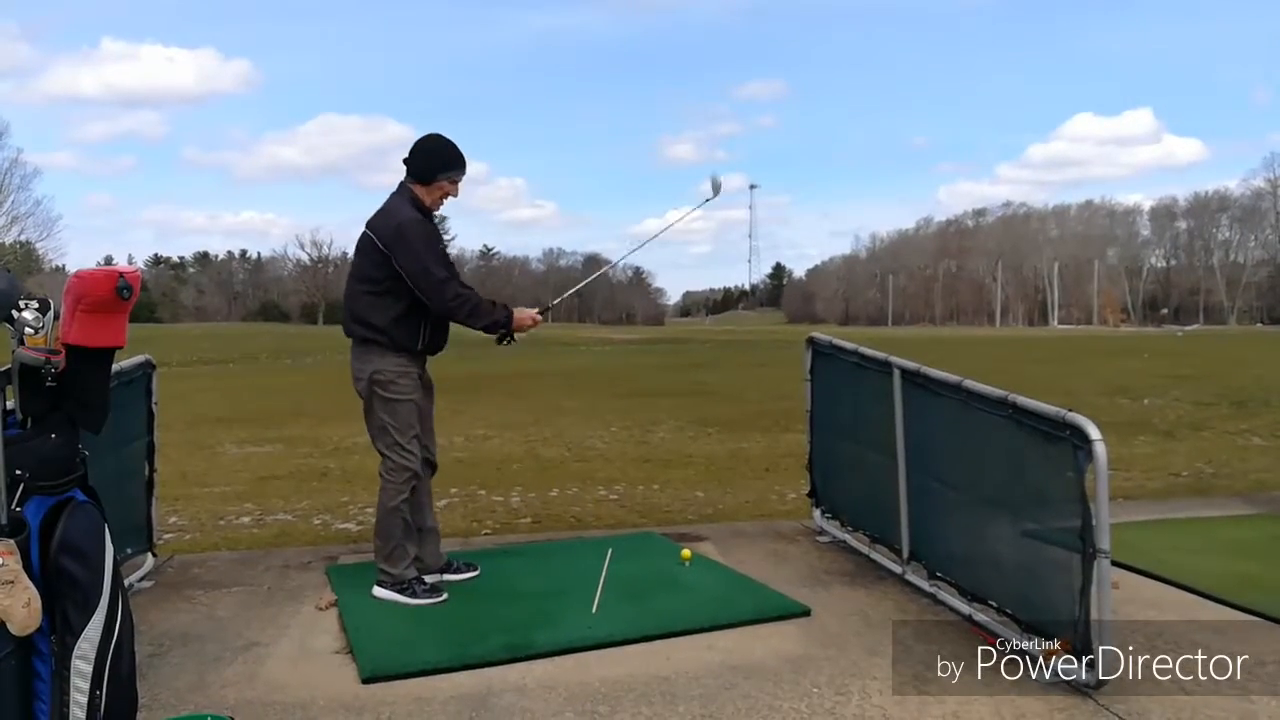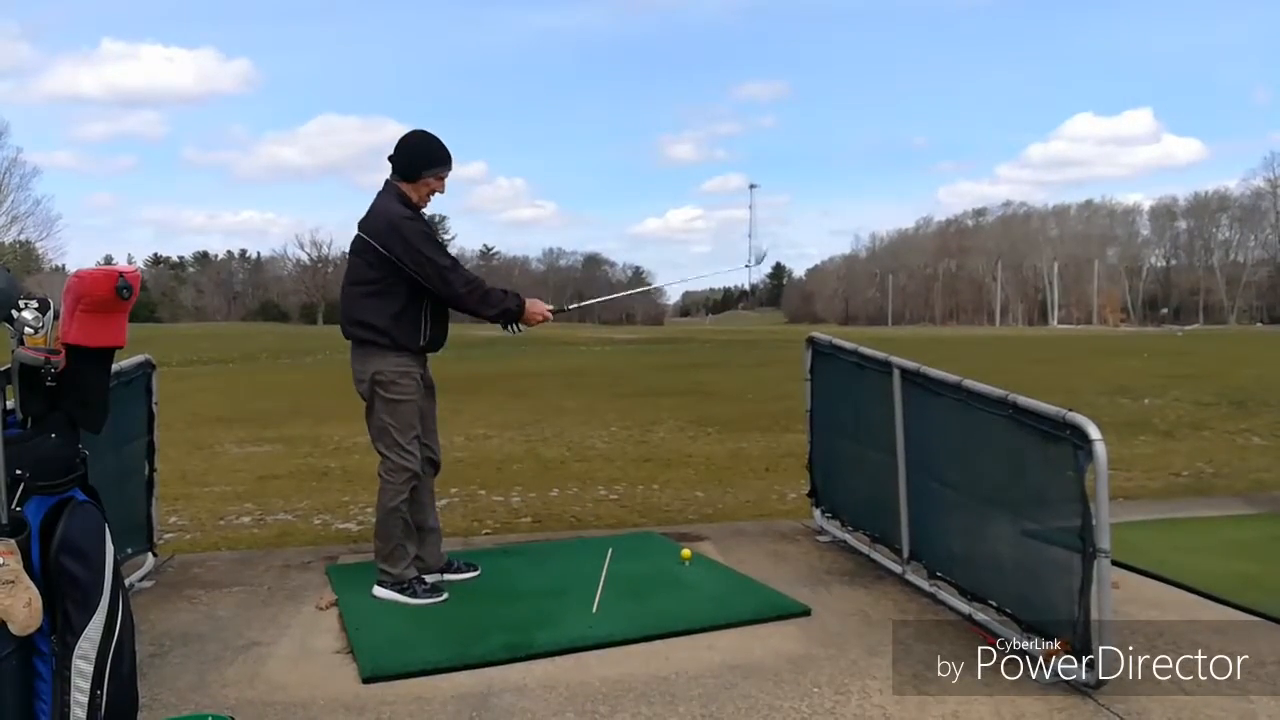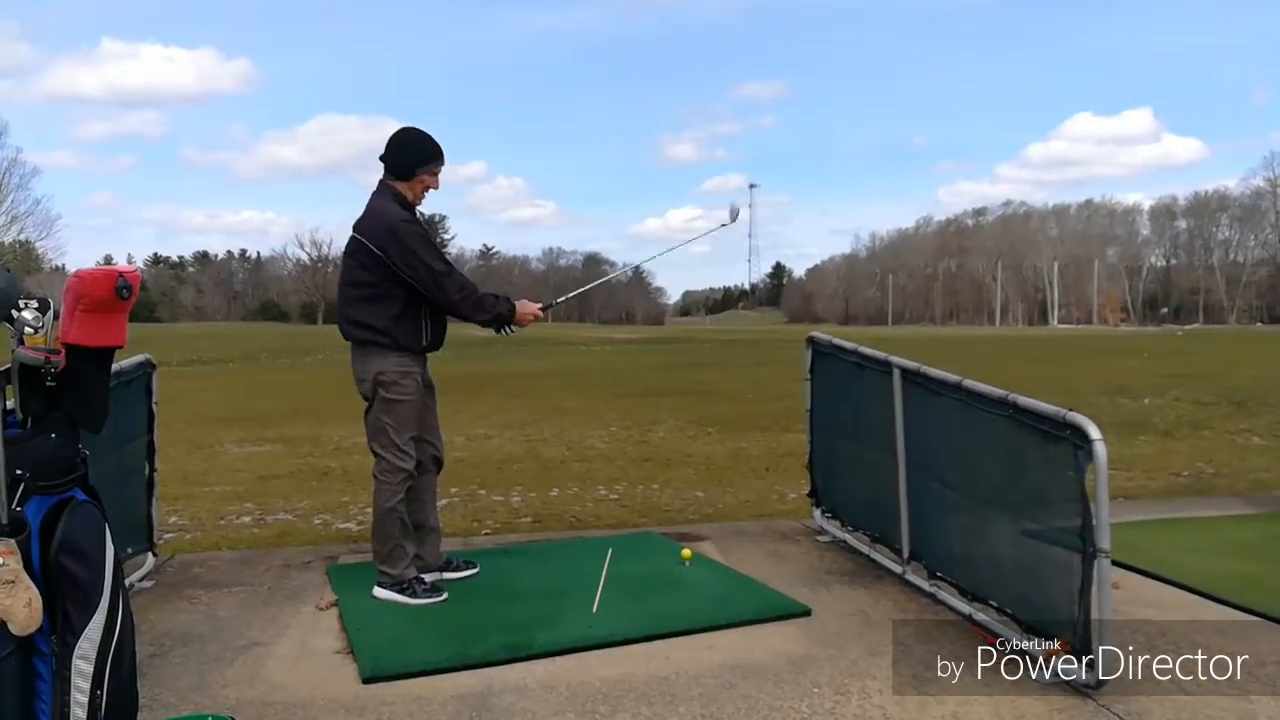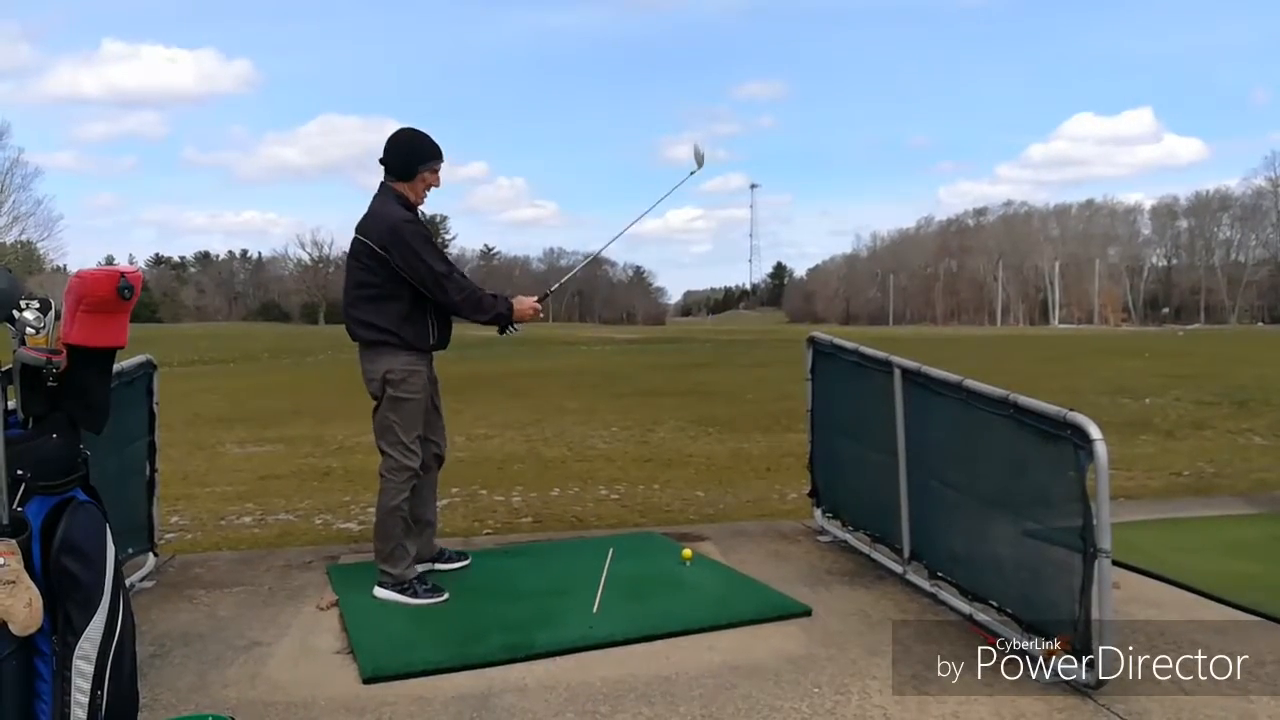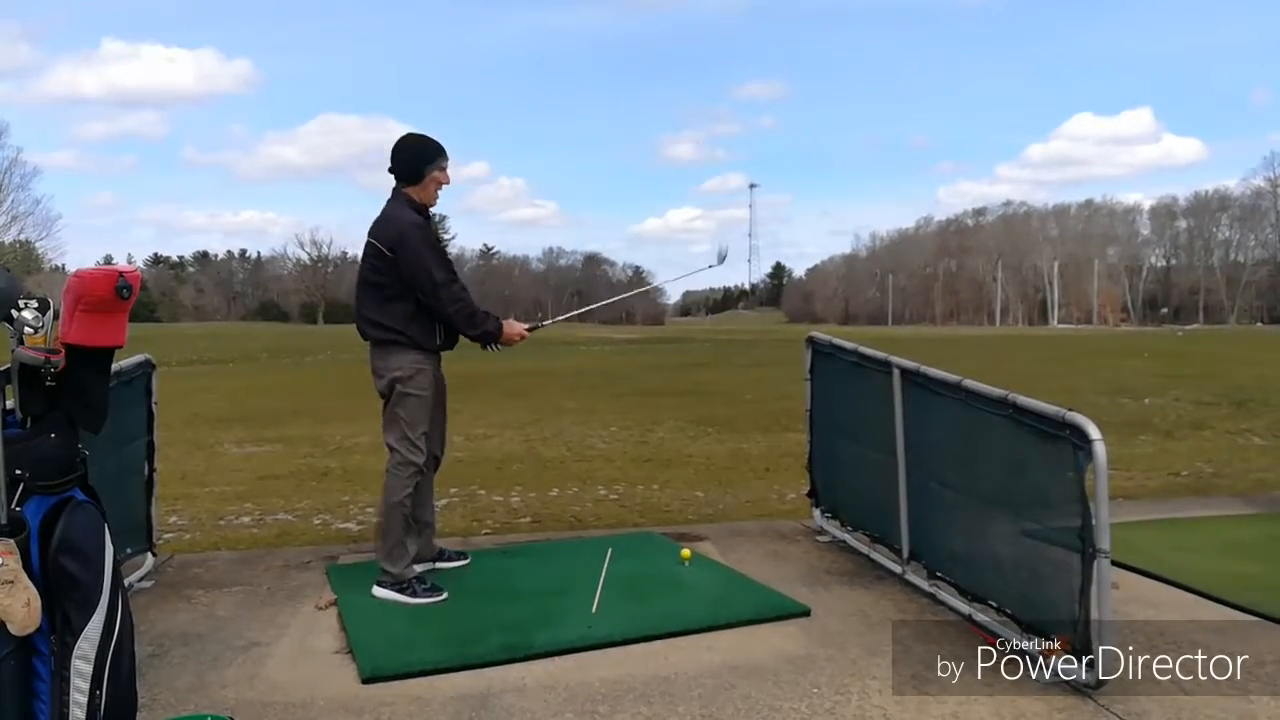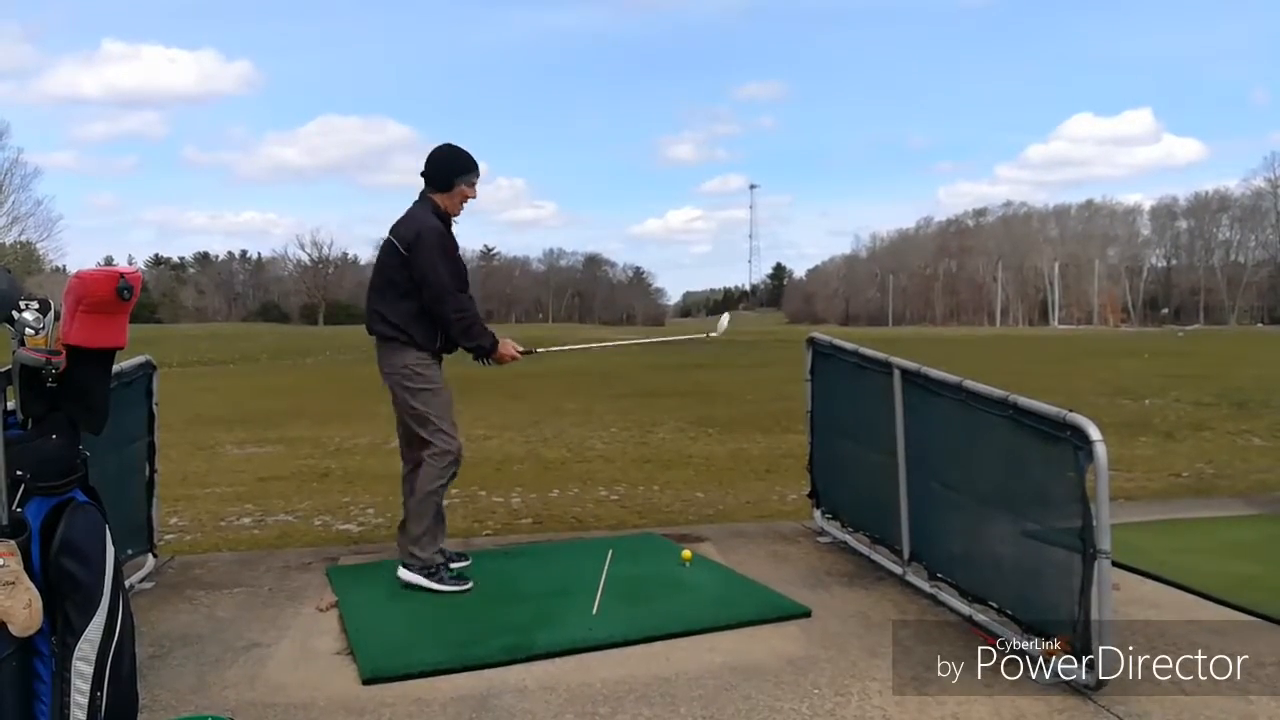
dt=0.3s
person 1, frame 1
left shoulder: (409, 218)
right shoulder: (404, 224)
left elbow: (443, 285)
right elbow: (443, 293)
left wrist: (497, 317)
right wrist: (505, 317)
left hip: (405, 358)
right hip: (386, 361)
left knee: (421, 461)
right knee: (401, 465)
left ankle: (426, 561)
right ankle: (394, 576)
person 1, frame 2
left shoulder: (399, 217)
right shoulder: (394, 221)
left elbow: (445, 279)
right elbow: (450, 281)
left wrist: (506, 309)
right wrist: (516, 307)
left hip: (405, 357)
right hip: (386, 360)
left knee: (423, 460)
right knee: (400, 465)
left ankle: (426, 560)
right ankle: (393, 576)
person 1, frame 3
left shoulder: (393, 216)
right shoulder: (391, 222)
left elbow: (440, 279)
right elbow: (443, 284)
left wrist: (499, 310)
right wrist: (507, 311)
left hip: (405, 356)
right hip: (387, 360)
left knee: (427, 457)
right knee: (396, 465)
left ankle: (427, 558)
right ankle: (393, 576)
person 1, frame 4
left shoulder: (395, 217)
right shoulder: (394, 223)
left elbow: (442, 277)
right elbow: (444, 285)
left wrist: (497, 307)
right wrist: (505, 309)
left hip: (410, 354)
right hip: (395, 358)
left knee: (429, 453)
right knee: (401, 463)
left ankle: (420, 549)
right ankle: (393, 575)
person 1, frame 5
left shoulder: (406, 220)
right shoulder: (406, 226)
left elbow: (438, 290)
right elbow: (442, 294)
left wrist: (486, 327)
right wrist: (494, 328)
left hip: (415, 352)
right hip: (405, 356)
left knee: (427, 455)
right knee: (408, 459)
left ankle: (419, 549)
right ankle: (393, 574)
person 1, frame 6
left shoulder: (424, 224)
right shoulder: (427, 230)
left elbow: (448, 298)
right elbow: (447, 302)
left wrist: (483, 342)
right wrist: (488, 345)
left hip: (411, 350)
right hip: (410, 354)
left knee: (420, 452)
right knee: (443, 449)
left ankle: (421, 548)
right ankle: (420, 559)
